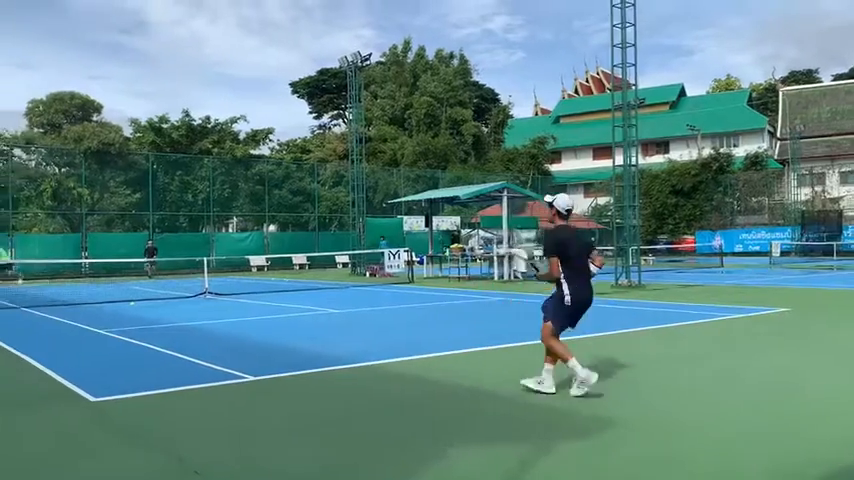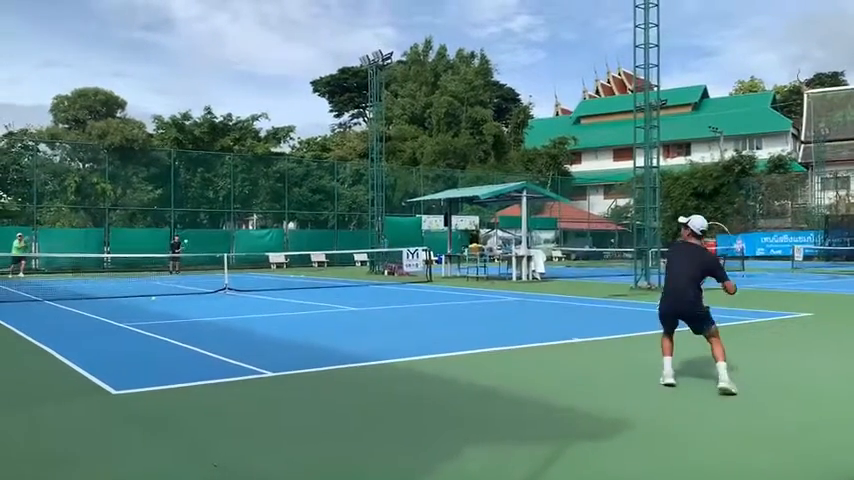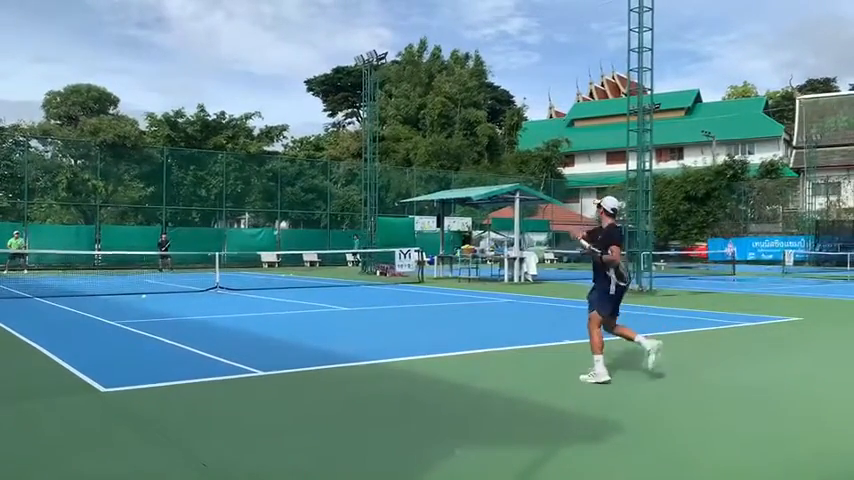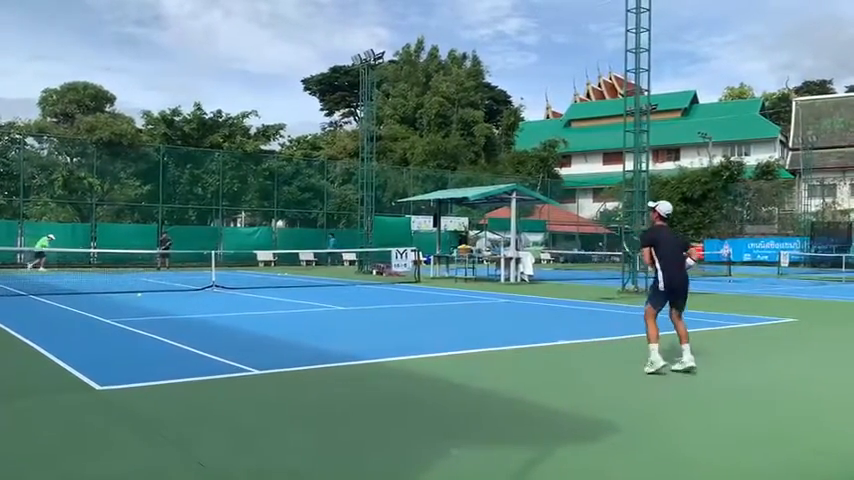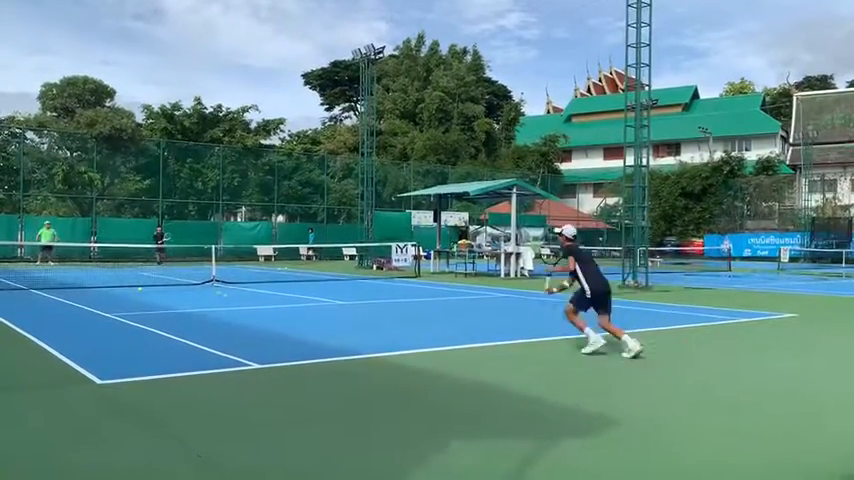
dt=1s
person 1, frame 1
left shoulder: (551, 235)
right shoulder: (578, 235)
left elbow: (555, 273)
right elbow: (598, 262)
left wrist: (541, 275)
left hip: (569, 295)
right hip: (583, 294)
left knee: (548, 336)
right knee: (551, 333)
left ankle: (583, 375)
right ankle: (546, 380)
person 1, frame 2
left shoulder: (674, 248)
right shoulder: (709, 258)
right elbow: (731, 289)
left hip: (667, 305)
right hip: (692, 306)
left knee: (667, 335)
right knee: (714, 338)
left ankle: (667, 373)
right ankle: (724, 378)
person 1, frame 3
left shoulder: (613, 231)
right shoulder: (600, 231)
left elbow: (616, 259)
right elbow: (582, 237)
left wrist: (600, 257)
right wrist: (581, 237)
left hip: (609, 284)
right hip: (607, 285)
left knee: (594, 324)
right knee: (611, 326)
left ankle: (599, 371)
right ankle: (648, 344)
person 1, frame 4
left shoulder: (649, 233)
right shoulder: (676, 236)
left elbow: (647, 261)
right elbow: (694, 256)
left hip: (664, 281)
right hip: (682, 280)
left knee: (650, 317)
right knee: (676, 318)
left ankle: (655, 359)
right ankle: (687, 358)
person 1, frame 5
left shoulder: (568, 249)
right shoulder: (580, 251)
left elbow: (571, 267)
right elbow: (570, 282)
left wrist: (555, 269)
right wrist: (556, 289)
left hip: (590, 288)
right hip: (604, 287)
left knee: (569, 312)
right knee: (604, 323)
left ankle: (594, 338)
right ankle: (632, 344)
